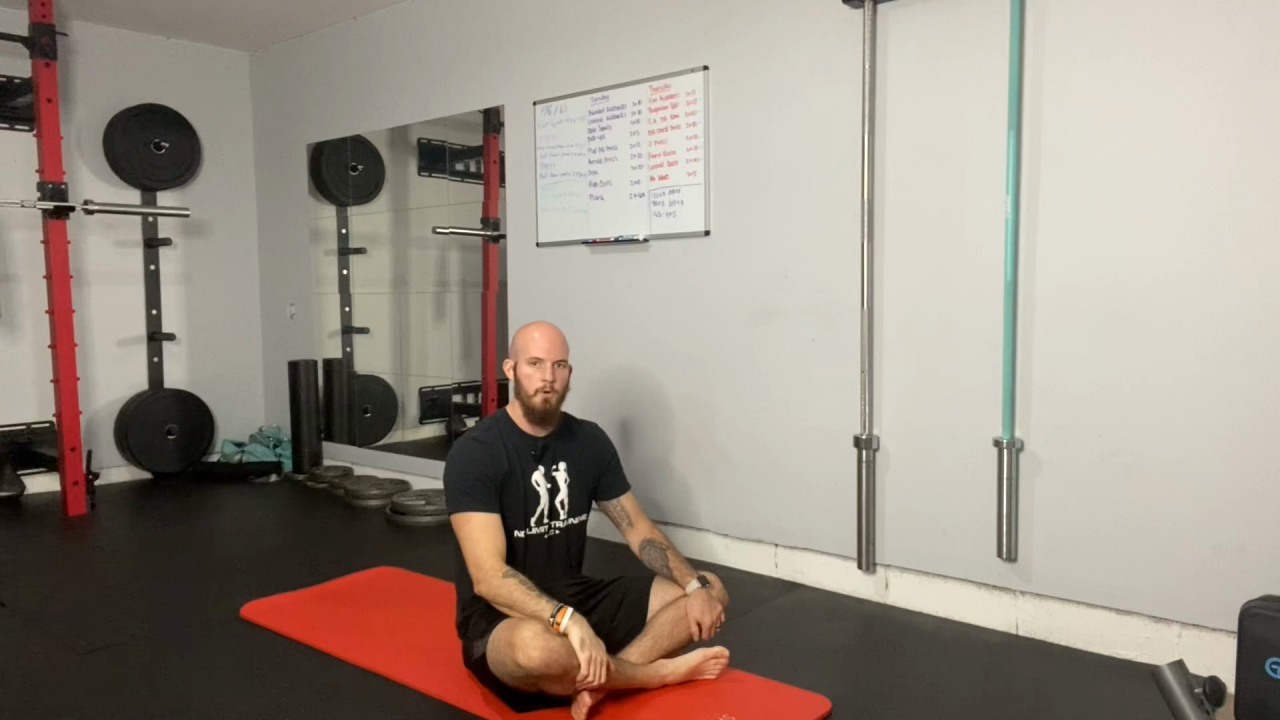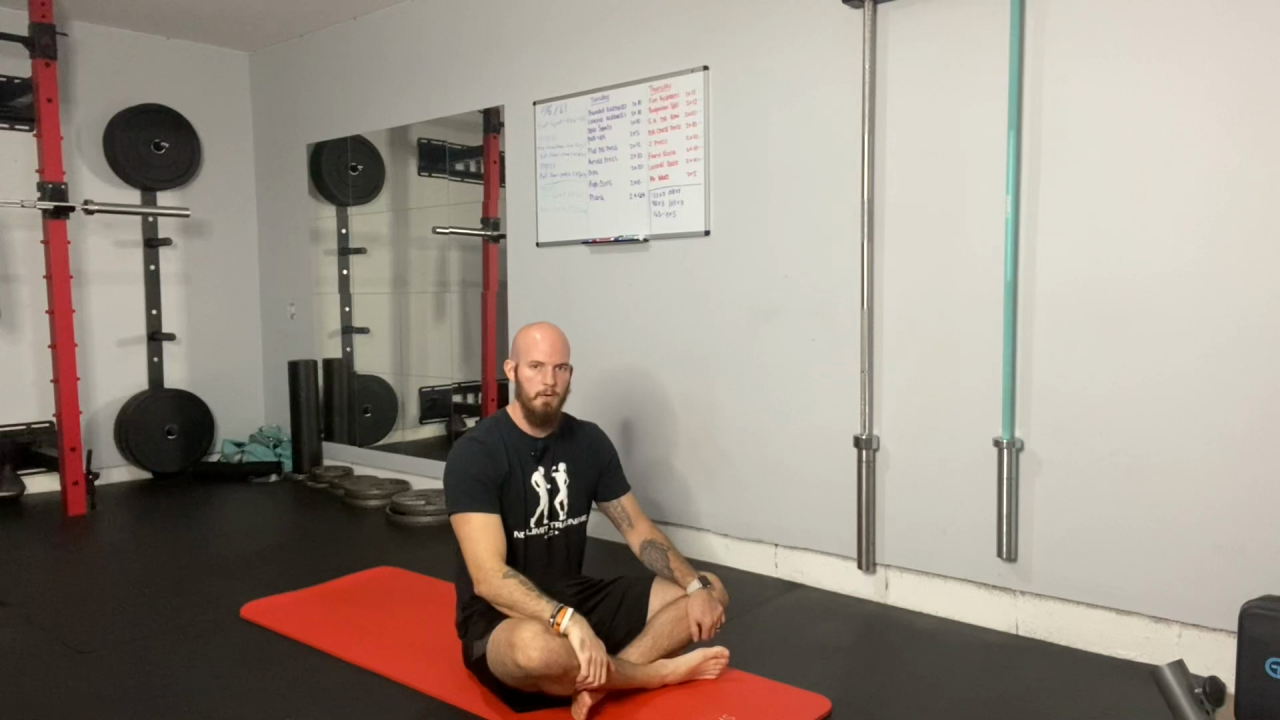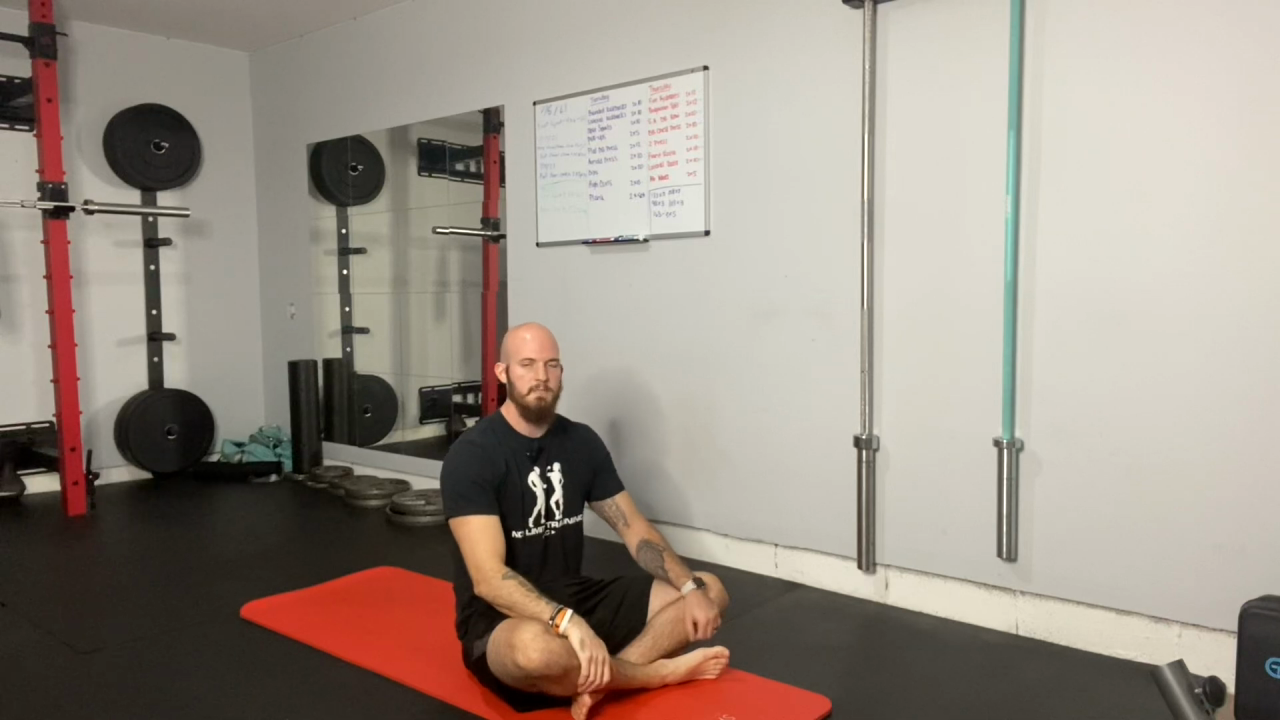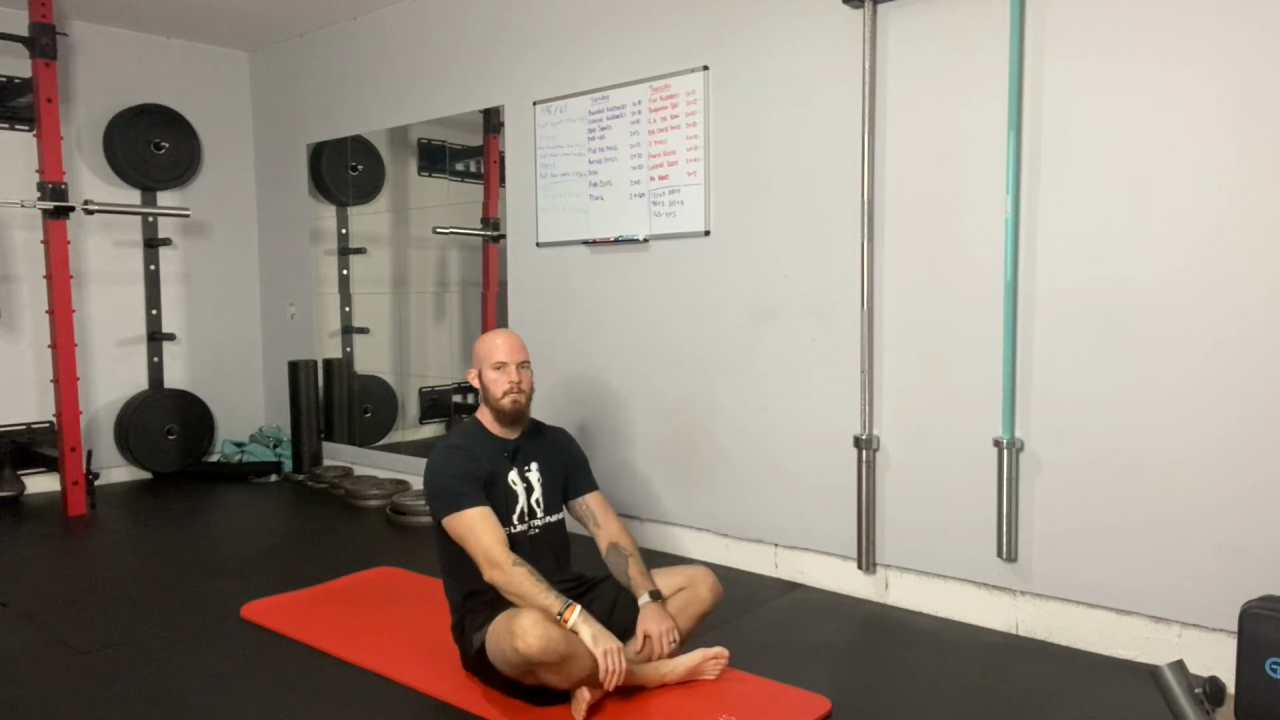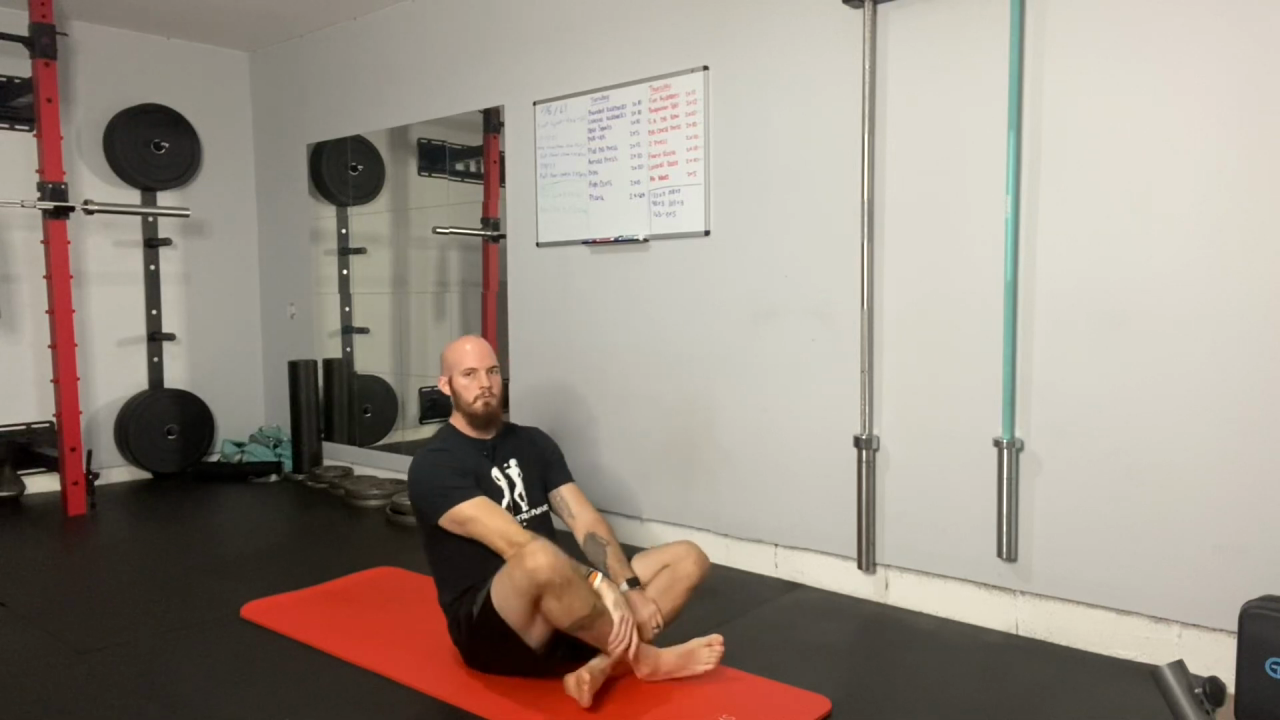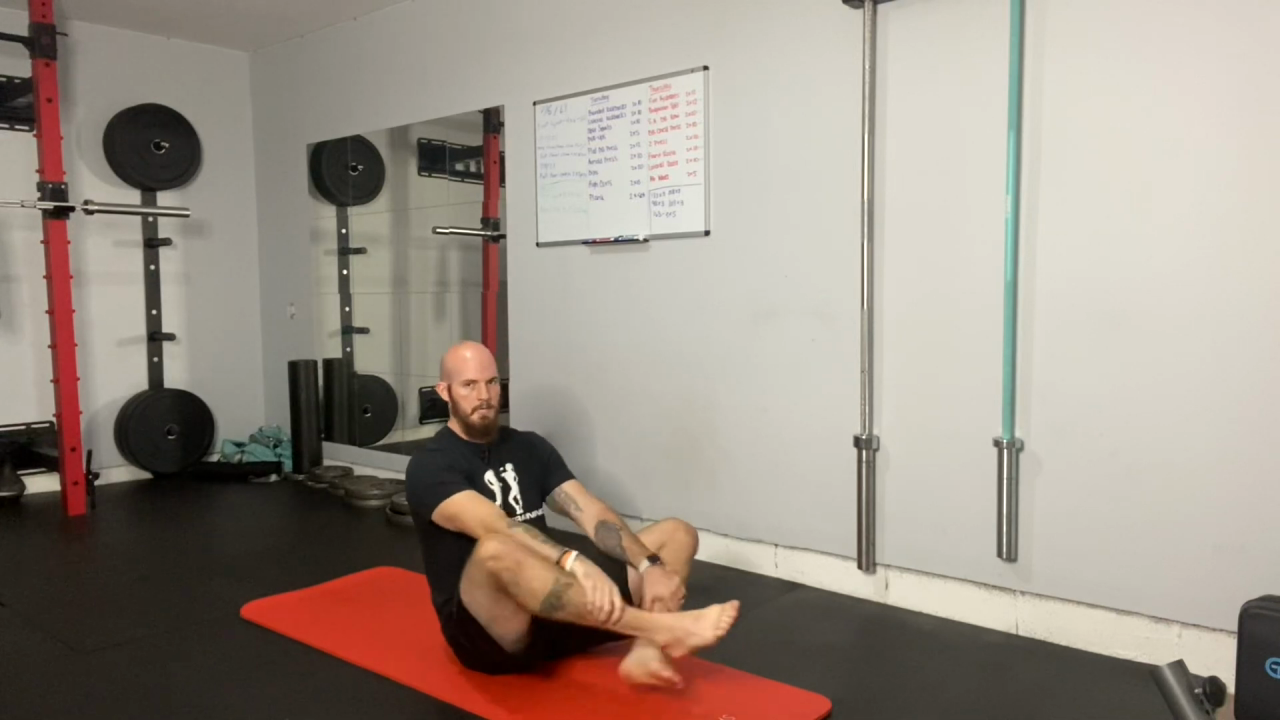
dt=0.4s
person 1, frame 1
left shoulder: (589, 440)
right shoulder: (476, 452)
left elbow: (637, 527)
right elbow: (488, 578)
left wrist: (694, 584)
right wrist: (568, 620)
left hip: (576, 595)
right hip: (501, 617)
left knee: (711, 591)
right knee: (536, 647)
left ankle: (600, 678)
right ankle: (659, 671)
person 1, frame 2
left shoulder: (589, 441)
right shoulder: (476, 453)
left elbow: (638, 529)
right elbow: (488, 577)
left wrist: (696, 586)
right wrist: (568, 621)
left hip: (575, 595)
right hip: (502, 618)
left knee: (711, 593)
right knee: (535, 648)
left ankle: (599, 679)
right ankle: (659, 672)
person 1, frame 3
left shoulder: (581, 441)
right shoulder: (472, 455)
left elbow: (633, 527)
right elbow: (488, 578)
left wrist: (690, 586)
right wrist: (568, 623)
left hip: (574, 595)
right hip: (501, 619)
left knee: (710, 592)
right knee: (536, 649)
left ankle: (599, 679)
right ankle: (657, 671)
person 1, frame 4
left shoulder: (557, 443)
right shoulder: (453, 459)
left elbow: (608, 529)
right elbow: (497, 566)
left wrist: (649, 600)
right wrist: (579, 621)
left hip: (563, 593)
right hip: (493, 617)
left knee: (702, 584)
right knee: (535, 634)
left ankle: (599, 678)
right ankle: (651, 671)
person 1, frame 5
left shoulder: (533, 442)
right shoulder: (434, 465)
left elbow: (584, 521)
right elbow: (512, 543)
left wrist: (631, 588)
right wrist: (599, 585)
left hip: (560, 601)
right hip: (488, 624)
left knee: (688, 558)
right knee: (541, 559)
left ankle: (599, 665)
right ankle: (641, 658)
person 1, frame 6
left shoulder: (530, 447)
right shoulder: (431, 466)
left elbow: (591, 515)
right elbow: (495, 530)
left wrist: (650, 566)
right wrist: (574, 562)
left hip: (549, 606)
right hip: (489, 625)
left knee: (677, 534)
right knee: (497, 551)
left ankle: (643, 654)
right ankle: (660, 630)
